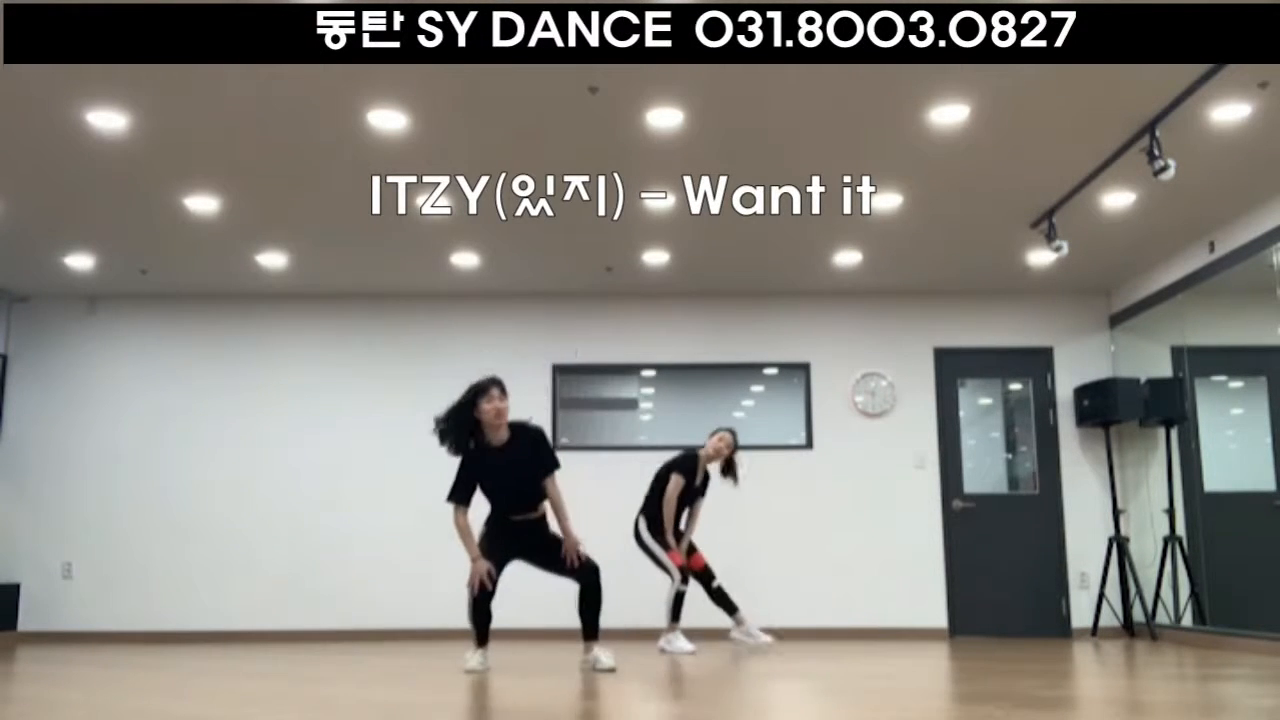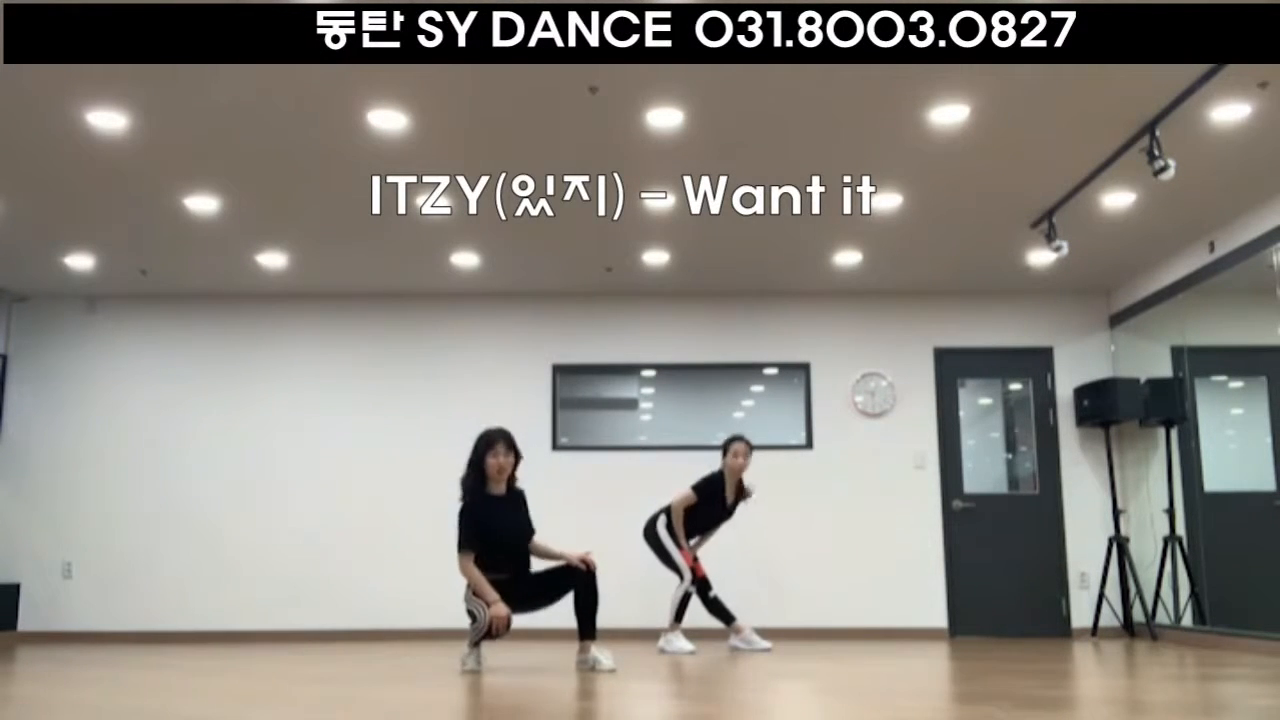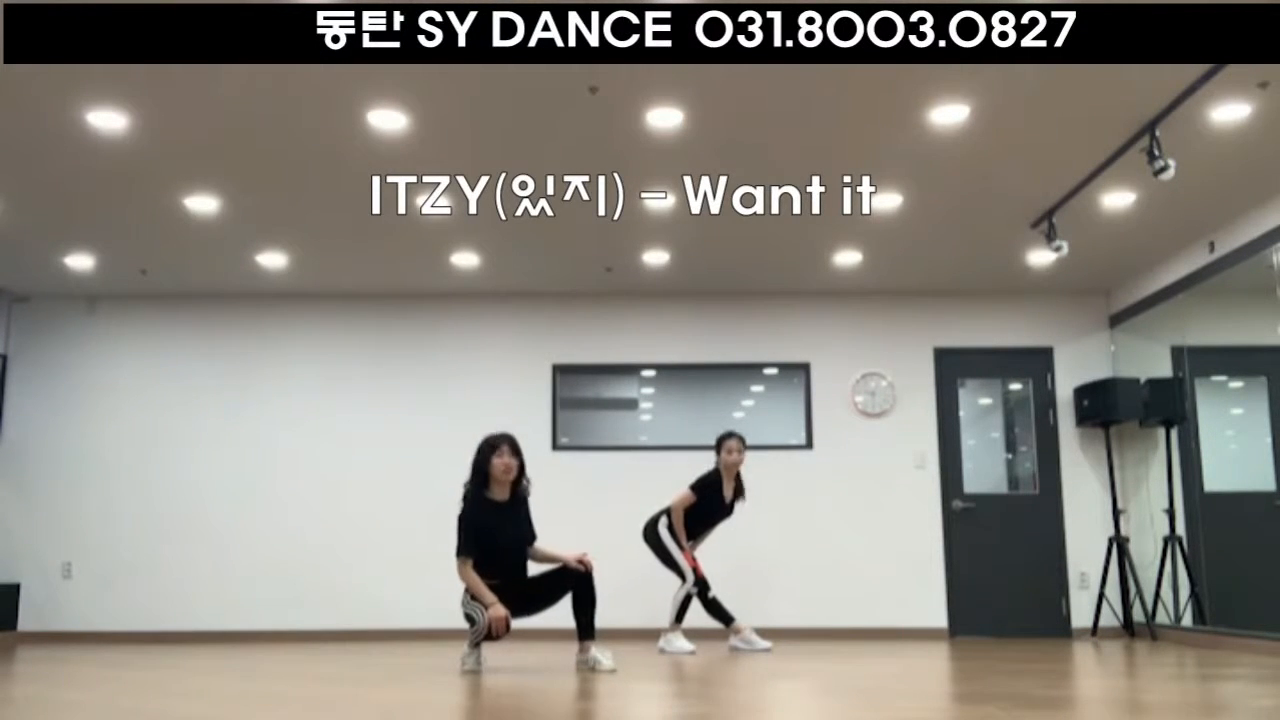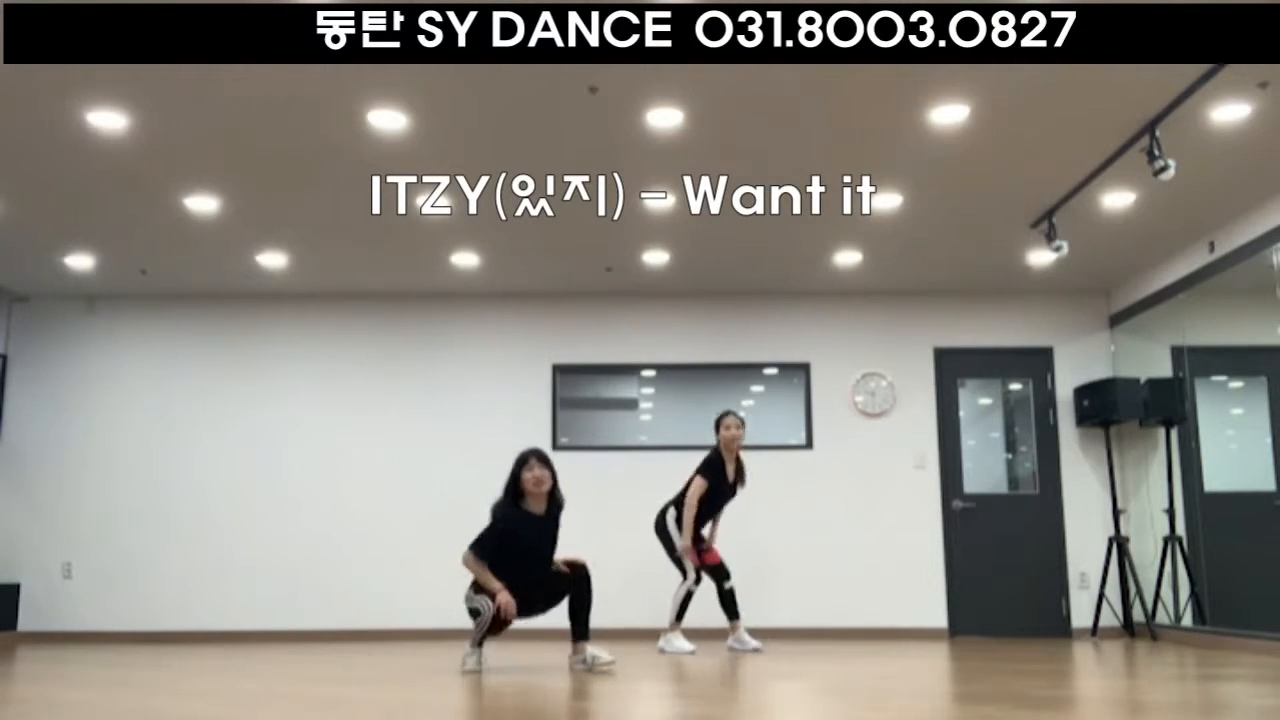
dt=0.5s
person 1, frame 1
left shoulder: (531, 437)
right shoulder: (474, 457)
left elbow: (549, 486)
right elbow: (460, 513)
left wrist: (568, 535)
right wrist: (476, 558)
left hip: (536, 530)
right hip: (500, 532)
left knee: (588, 572)
right knee: (481, 585)
left ankle: (591, 650)
right ankle: (481, 650)
person 1, frame 2
left shoulder: (517, 497)
right shoulder: (473, 506)
right elbow: (465, 563)
left wrist: (567, 555)
right wrist: (494, 601)
left hip: (522, 585)
right hip: (487, 588)
left knee: (583, 571)
right knee: (496, 619)
left ankle: (587, 651)
right ankle: (473, 648)
person 1, frame 3
left shoulder: (519, 501)
right shoulder: (474, 509)
right elbow: (464, 567)
left wrist: (564, 558)
right wrist: (492, 604)
left hip: (520, 590)
right hip: (484, 593)
left knee: (580, 571)
right knee: (492, 622)
left ankle: (586, 652)
right ankle: (473, 649)
person 1, frame 4
left shoulder: (554, 509)
right shoulder: (509, 517)
right elbow: (470, 559)
left wrist: (555, 562)
right wrist: (500, 590)
left hip: (528, 591)
right hip: (488, 593)
left knee: (577, 572)
right knee: (497, 613)
left ankle: (580, 652)
right ankle: (474, 649)
person 2, frame 1
left shoulder: (704, 477)
right shoulder: (687, 460)
left elbow: (694, 514)
right elbow: (669, 498)
left wrist: (683, 543)
right wrist: (669, 537)
left hip: (671, 529)
right hip: (648, 527)
left knee: (707, 576)
right knee: (680, 574)
left ankle: (742, 628)
right ankle: (670, 636)
person 2, frame 2
left shoulder: (739, 491)
right shoulder: (713, 482)
left elbow: (714, 523)
right elbow: (677, 504)
left wrist: (692, 549)
right wrist: (683, 542)
left hip: (678, 536)
right hip: (662, 527)
left knee: (704, 587)
right knee: (689, 576)
left ankle: (740, 634)
right ankle: (670, 636)
person 2, frame 3
left shoulder: (736, 488)
right shoulder: (711, 480)
left elbow: (711, 522)
right elbow: (676, 505)
left wrist: (691, 548)
right wrist: (683, 543)
left hip: (679, 536)
right hip: (662, 529)
left knee: (702, 588)
right knee: (691, 577)
left ankle: (740, 634)
right ankle: (670, 636)
person 2, frame 4
left shoulder: (738, 466)
right shoulder: (713, 461)
right elbow: (691, 497)
left wrist: (712, 535)
right wrist: (686, 536)
left hip: (692, 528)
right hip: (673, 520)
left knee: (721, 573)
right knee: (692, 574)
left ankle: (737, 634)
right ankle: (670, 636)
